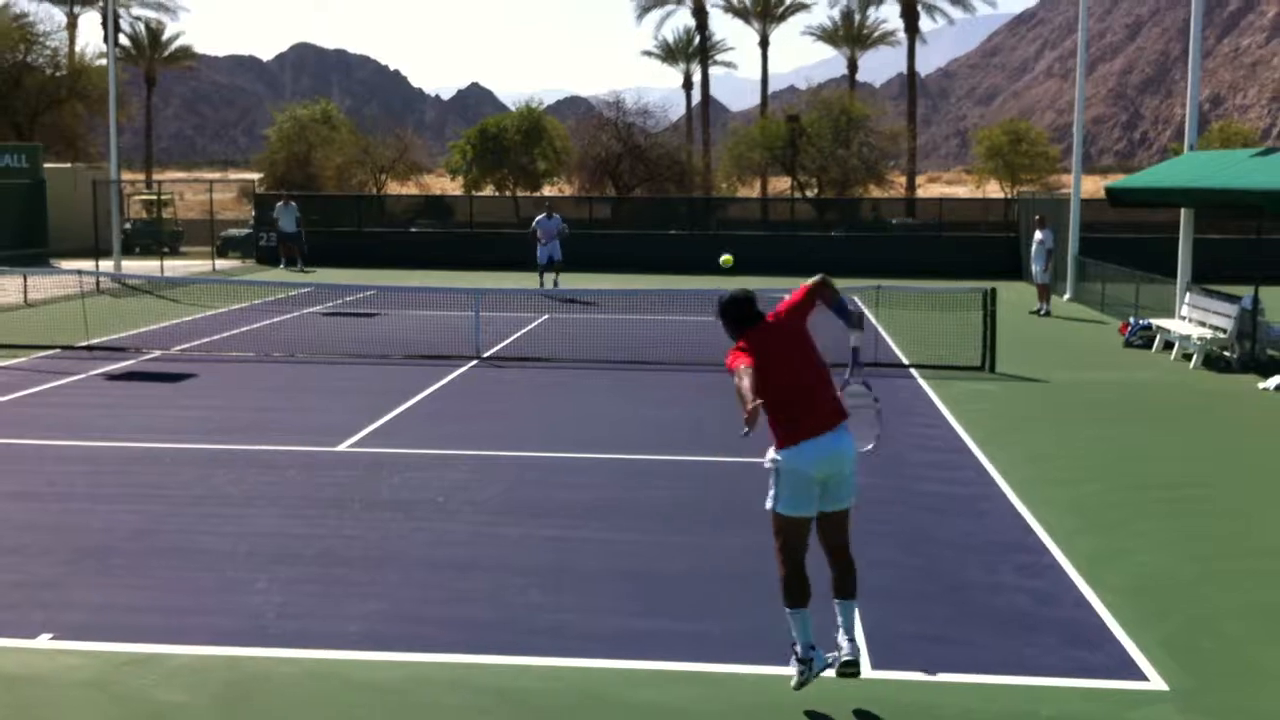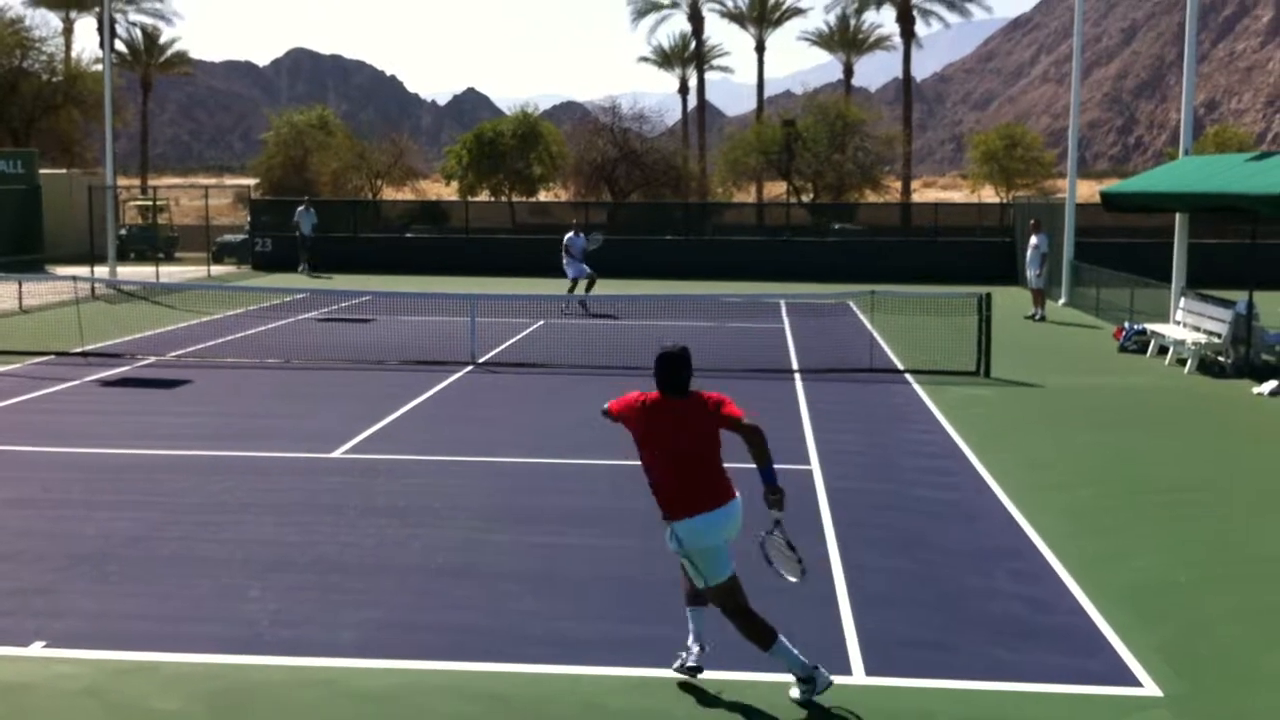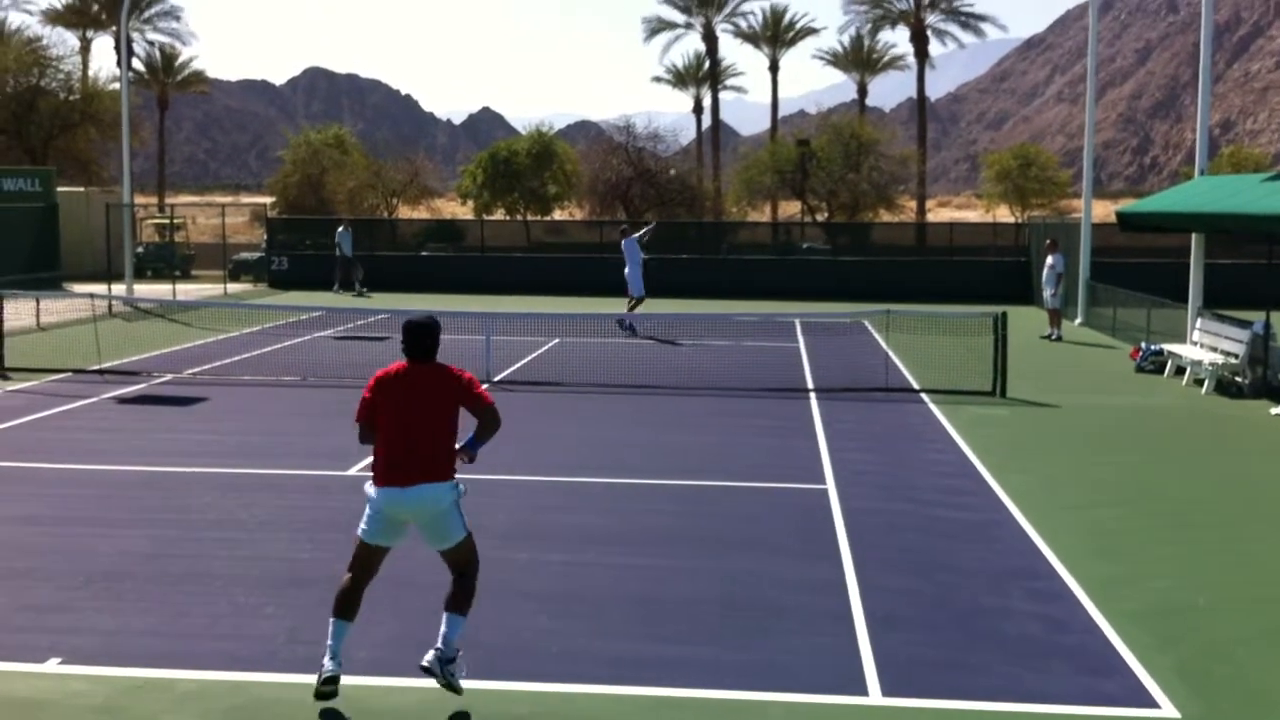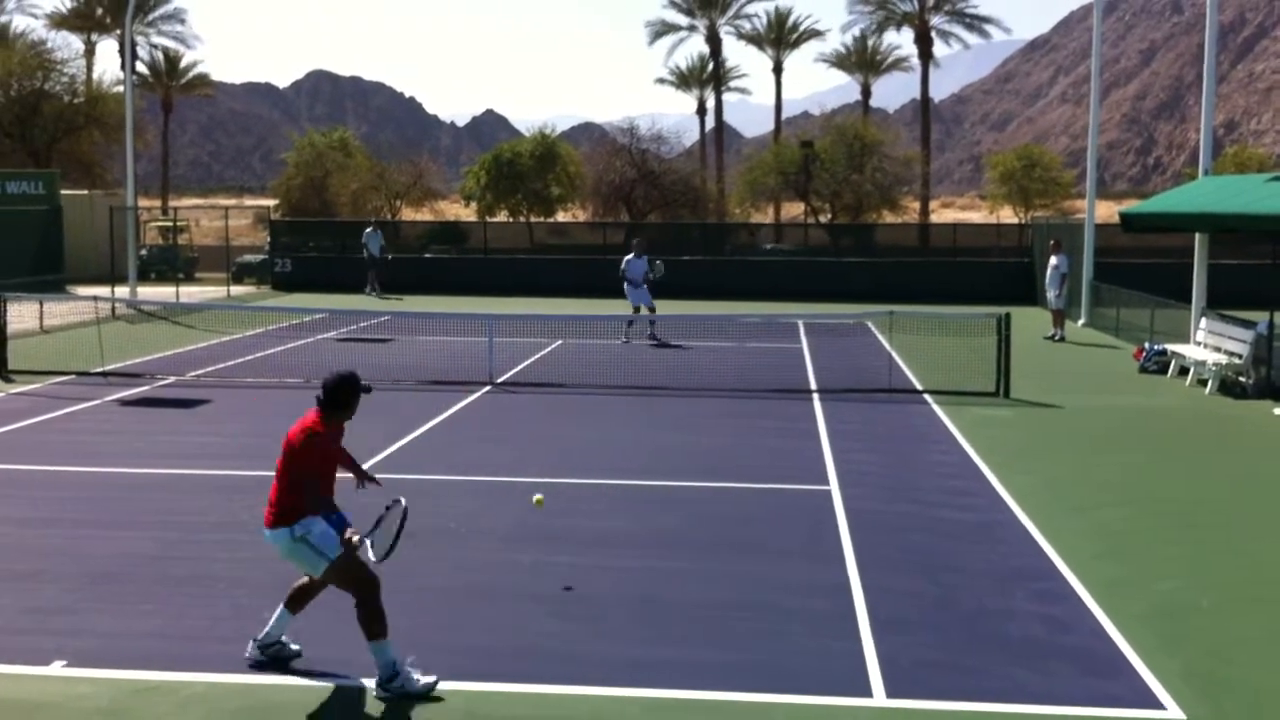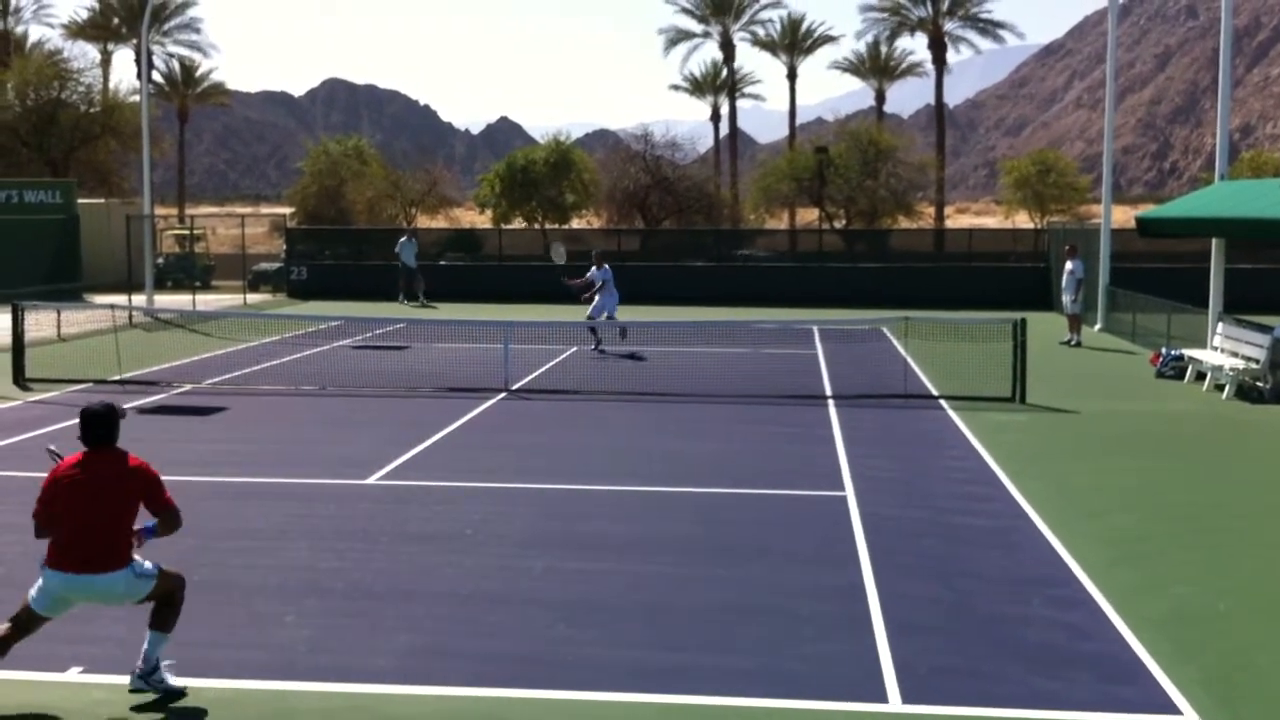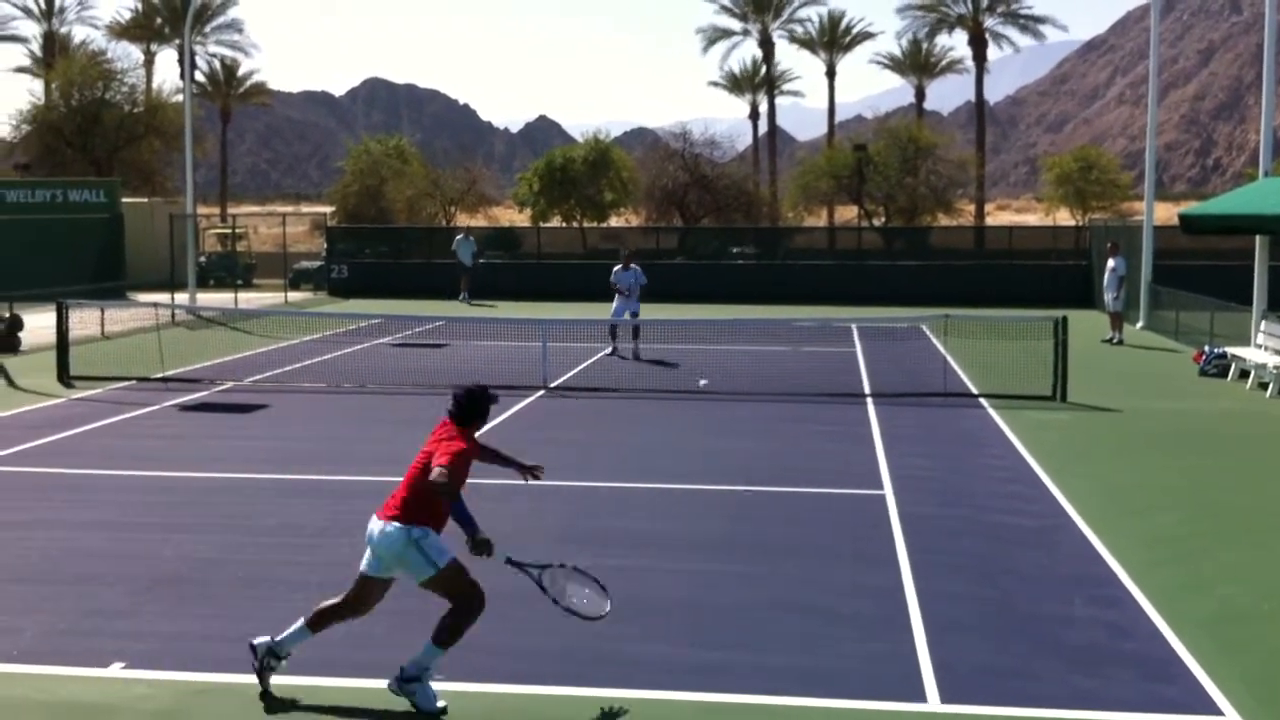
dt=0.7s
person 1, frame 1
left shoulder: (739, 353)
right shoulder: (783, 319)
left elbow: (746, 375)
right elbow: (820, 284)
left wrist: (749, 404)
right wrist: (851, 320)
left hip: (798, 454)
right hip: (839, 439)
left knee: (791, 556)
right knee: (837, 550)
left ankle: (806, 654)
right ankle: (847, 645)
person 1, frame 2
left shoulder: (639, 408)
right shoulder: (711, 403)
left elbow: (608, 409)
right elbow: (752, 432)
right wrist: (772, 484)
left hip: (691, 525)
right hip: (728, 508)
left knee: (733, 606)
right knee: (693, 571)
left ankle: (807, 674)
right ankle: (695, 651)
person 1, frame 3
left shoulder: (382, 380)
right shoulder: (455, 380)
left elbow: (365, 436)
right elbow: (492, 419)
right wrist: (470, 447)
left hip: (387, 492)
right hip: (435, 492)
left knee: (358, 574)
right knee: (465, 570)
left ankle: (332, 663)
right ankle: (442, 654)
person 1, frame 4
left shoulder: (322, 422)
right shoulder: (313, 435)
left elbow: (334, 452)
right elbow: (317, 493)
left wrist: (357, 469)
right wrist: (344, 531)
left hip: (286, 523)
right hip: (292, 527)
left knee: (322, 575)
right knee: (366, 586)
left ankle: (267, 643)
right ankle: (390, 675)
person 1, frame 5
left shoulder: (60, 473)
right shoulder: (138, 471)
left elbow: (40, 530)
right elbow: (172, 522)
right wrist: (147, 533)
left hip: (60, 575)
right hip: (112, 578)
right knee: (174, 586)
right ankle: (149, 671)
person 1, frame 6
left shoulder: (448, 430)
right shoulder: (459, 445)
right elbow: (440, 483)
left wrist: (516, 464)
right wrist: (473, 532)
left hip: (386, 528)
right hip: (406, 533)
left knee: (354, 604)
right knee: (470, 600)
left ankle: (273, 649)
right ankle: (412, 677)
